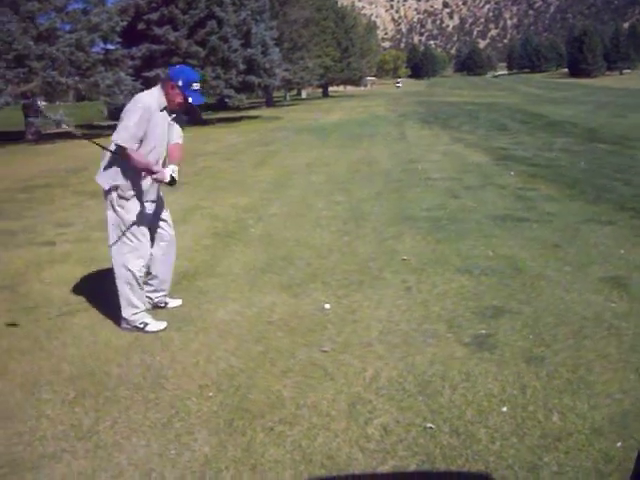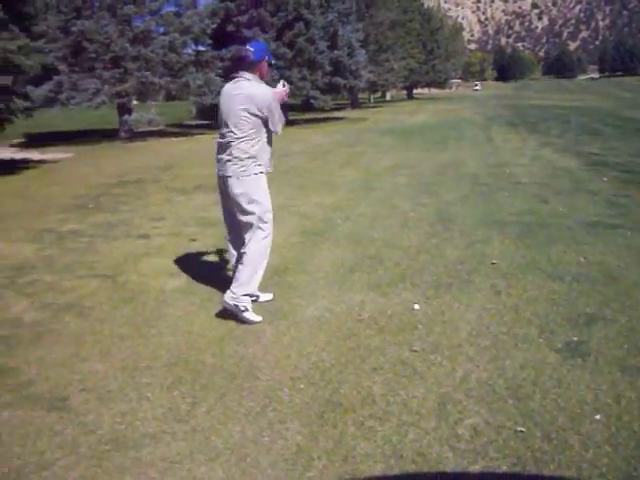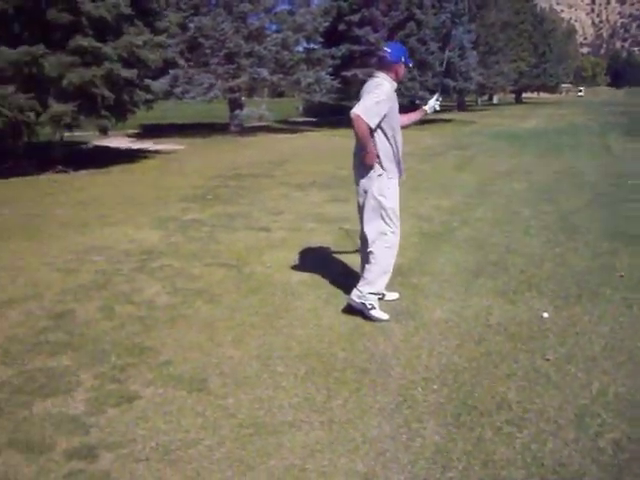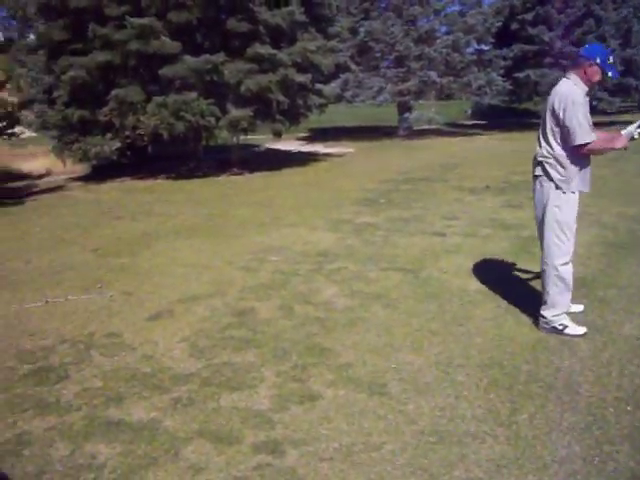
dt=1s
person 1, frame 1
left shoulder: (171, 111)
right shoulder: (144, 105)
left elbow: (175, 145)
right elbow: (125, 149)
left wrist: (170, 170)
right wrist: (151, 168)
left hip: (147, 188)
right hip: (124, 187)
left knee: (163, 238)
right knee: (133, 250)
left ankle: (154, 294)
right ankle: (132, 315)
person 1, frame 2
left shoulder: (228, 89)
right shoulder: (263, 92)
right elbow: (277, 126)
right wrist: (278, 100)
left hip: (226, 171)
right hip: (247, 173)
left knee: (238, 233)
right knee: (260, 232)
left ankle: (246, 289)
right ankle: (238, 296)
person 1, frame 3
left shoulder: (378, 86)
right shoulder: (383, 88)
left elbow: (394, 121)
right elbow: (357, 116)
left wrist: (425, 110)
right wrist: (369, 150)
left hip: (378, 173)
right hip: (379, 174)
left knee: (374, 232)
right knee: (386, 233)
left ankle: (372, 287)
right ankle: (365, 294)
person 1, frame 4
left shoulder: (570, 90)
right shoulder: (572, 94)
left elbow: (583, 135)
right elbow: (585, 145)
right wrist: (615, 144)
left hip: (561, 181)
right hip: (558, 183)
left knee: (561, 247)
right knee: (559, 250)
left ankle: (558, 301)
right ankle: (554, 316)
